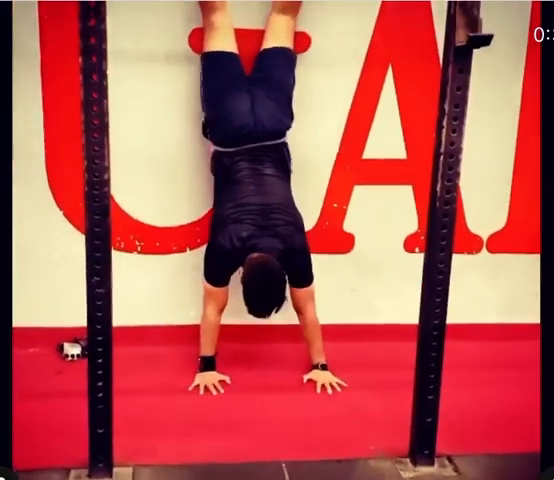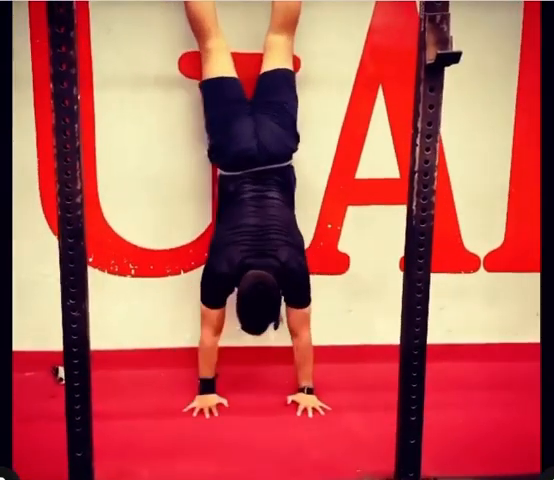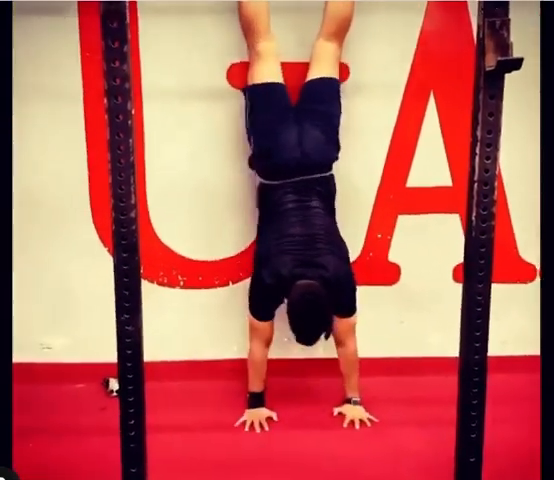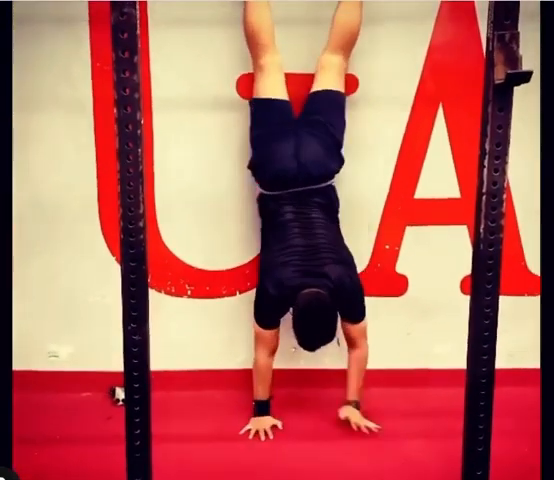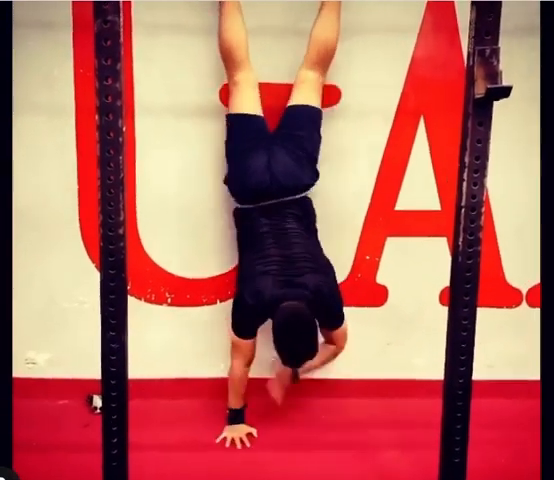
dt=1s
person 1, frame 1
left shoulder: (294, 243)
right shoulder: (224, 244)
left elbow: (306, 309)
right elbow: (213, 309)
left wrist: (322, 366)
right wrist: (205, 367)
left hip: (266, 131)
right hip: (232, 131)
person 1, frame 2
left shoulder: (292, 264)
right shoulder: (221, 265)
left elbow: (301, 333)
right elbow: (209, 332)
left wrist: (308, 388)
right wrist: (207, 389)
left hip: (271, 151)
right hip: (237, 152)
left knee: (278, 38)
right knee: (212, 43)
person 1, frame 3
left shoulder: (339, 275)
right shoulder: (268, 275)
left elbow: (346, 342)
right elbow: (258, 344)
left wrist: (354, 399)
right wrist: (254, 403)
left hip: (313, 151)
right hip: (278, 158)
left knee: (327, 44)
right knee: (262, 46)
person 1, frame 4
left shoulder: (345, 282)
right shoulder: (274, 285)
left elbow: (358, 344)
right elbow: (264, 352)
left wrist: (353, 403)
right wrist: (260, 411)
left hip: (314, 164)
right hip: (279, 168)
left knee: (332, 59)
right knee: (268, 61)
person 1, frame 5
left shoulder: (324, 291)
right shoulder: (252, 297)
left elbow: (337, 343)
right elbow: (240, 362)
left wrist: (293, 371)
right wrist: (233, 419)
left hip: (289, 179)
right hip: (254, 182)
left knee: (310, 73)
right knee: (242, 75)
